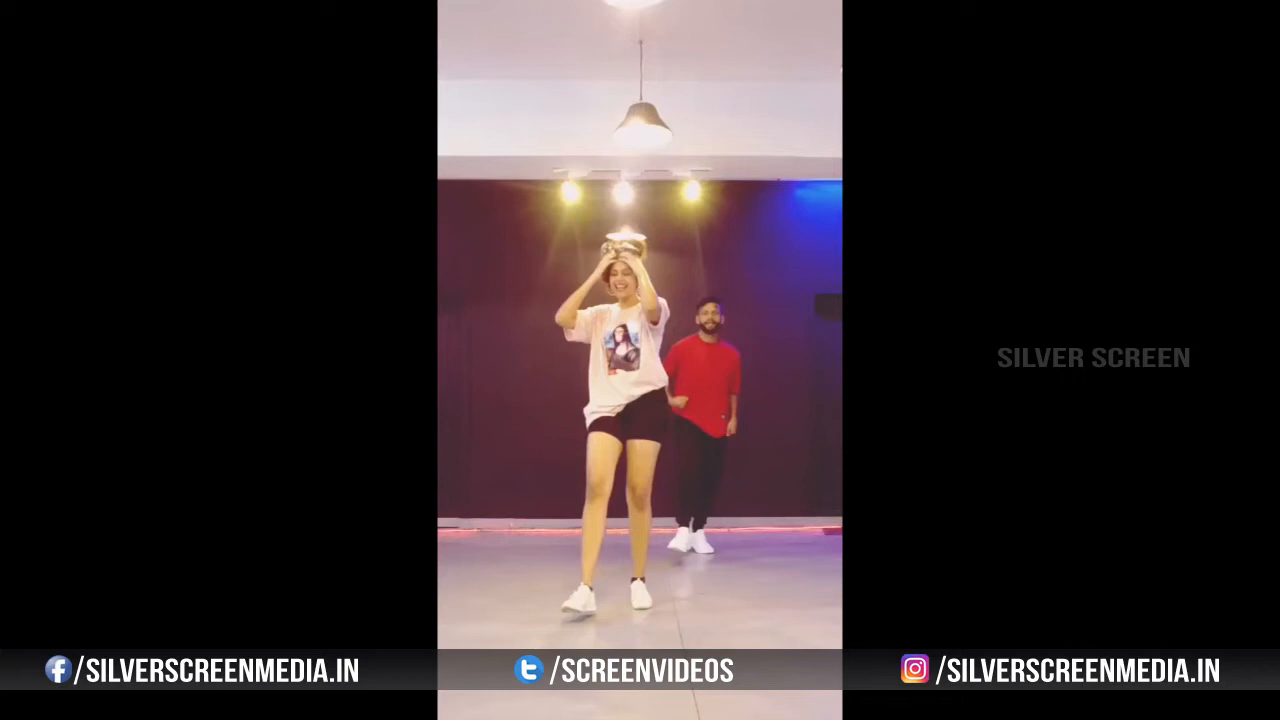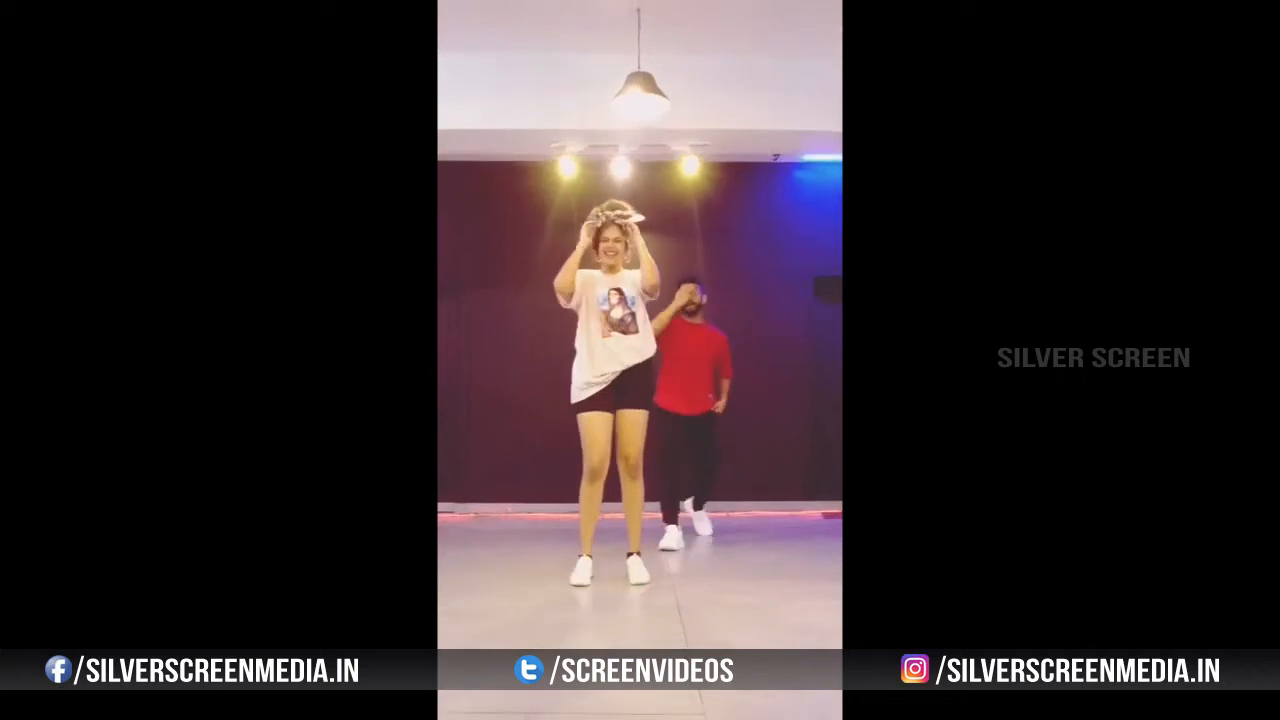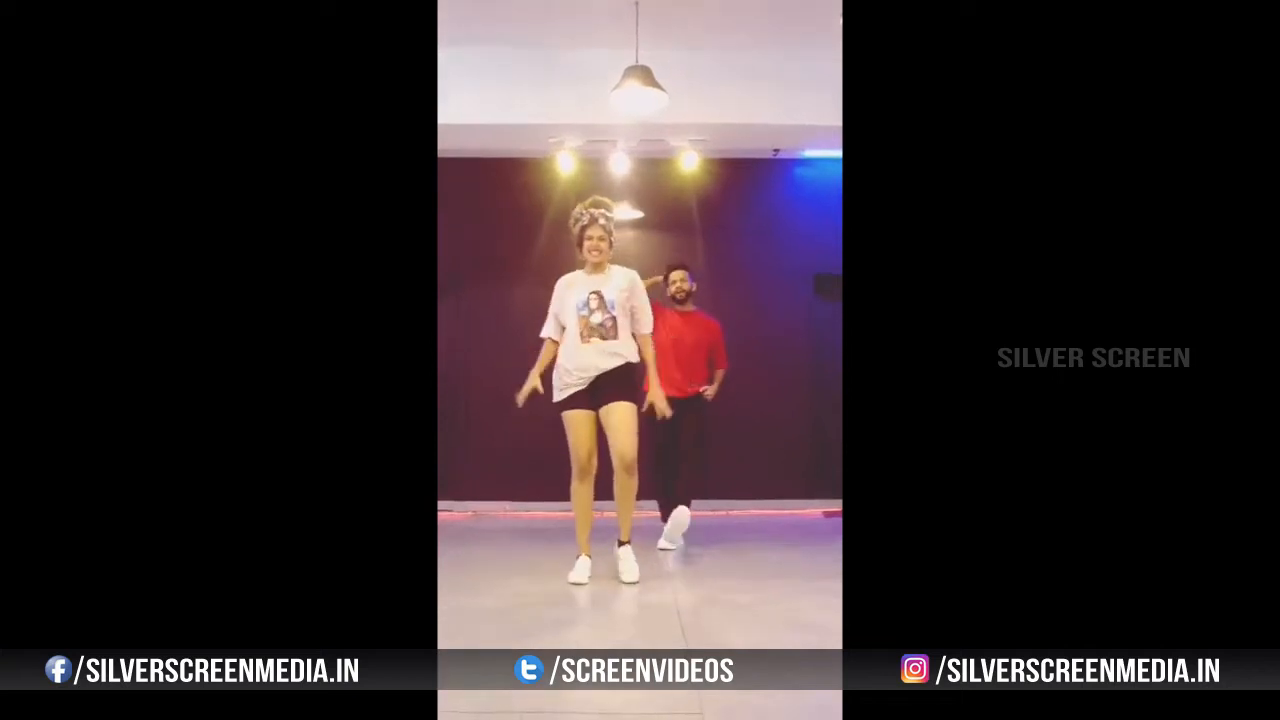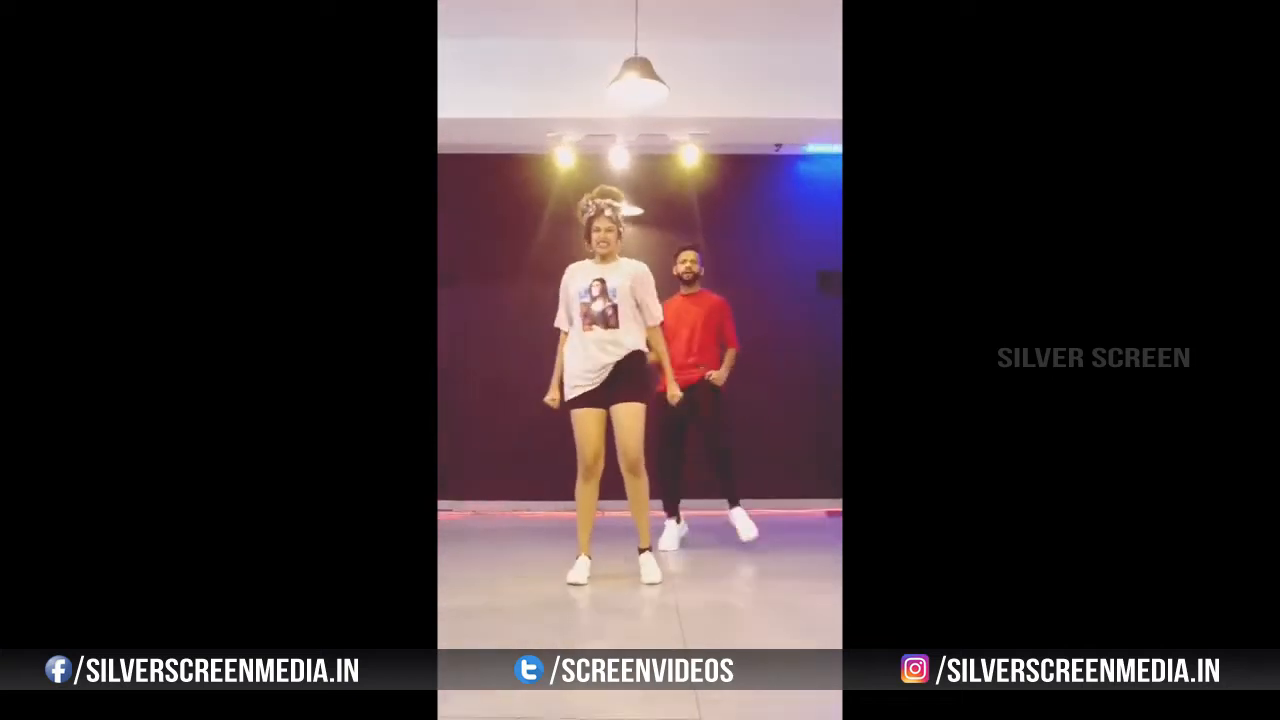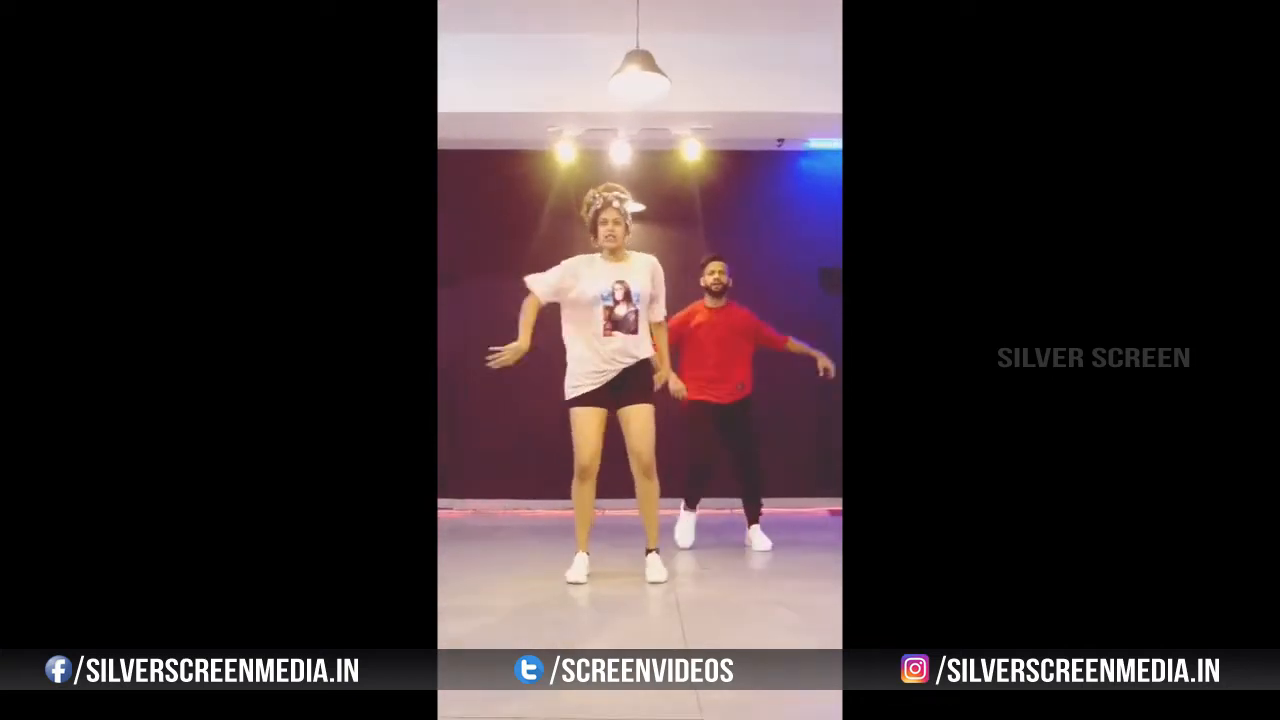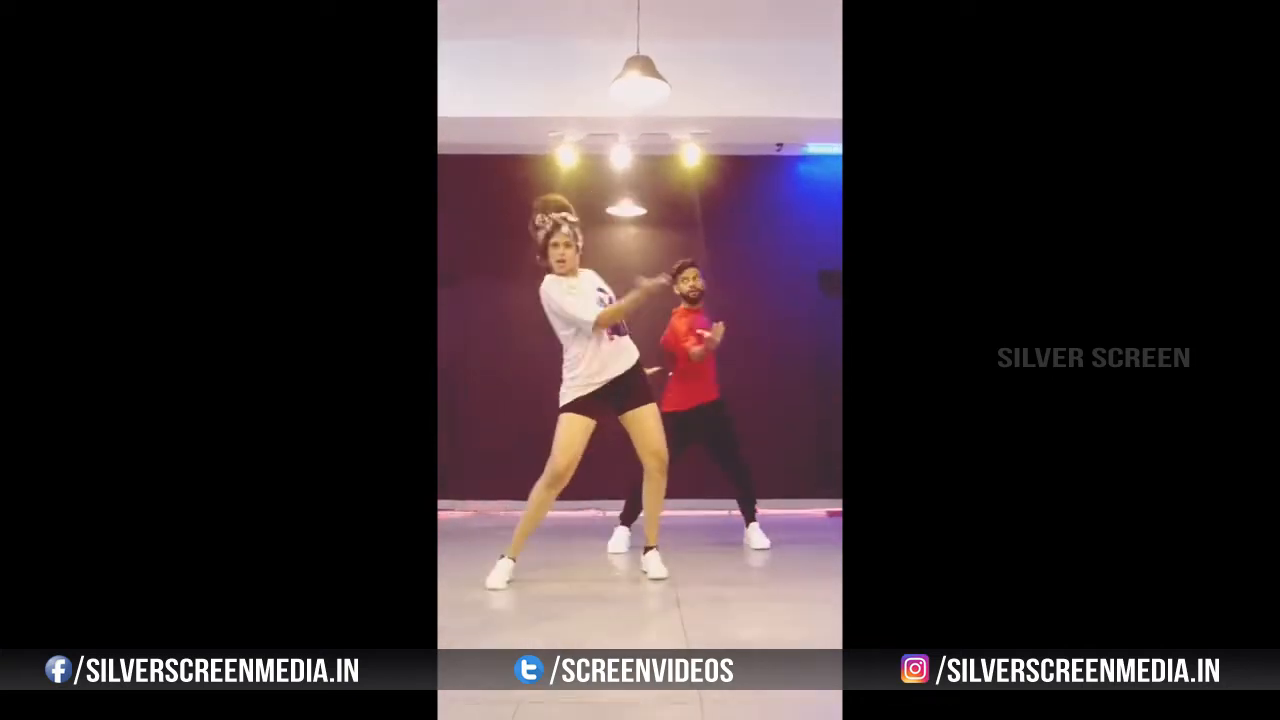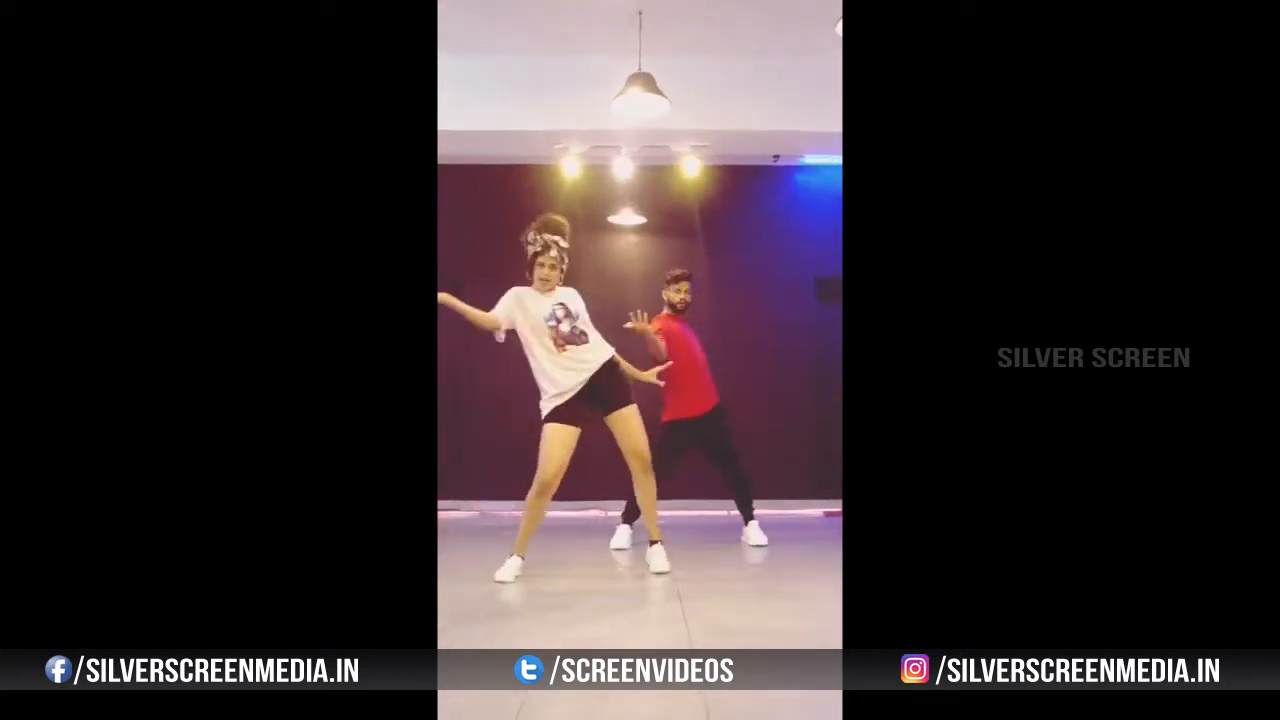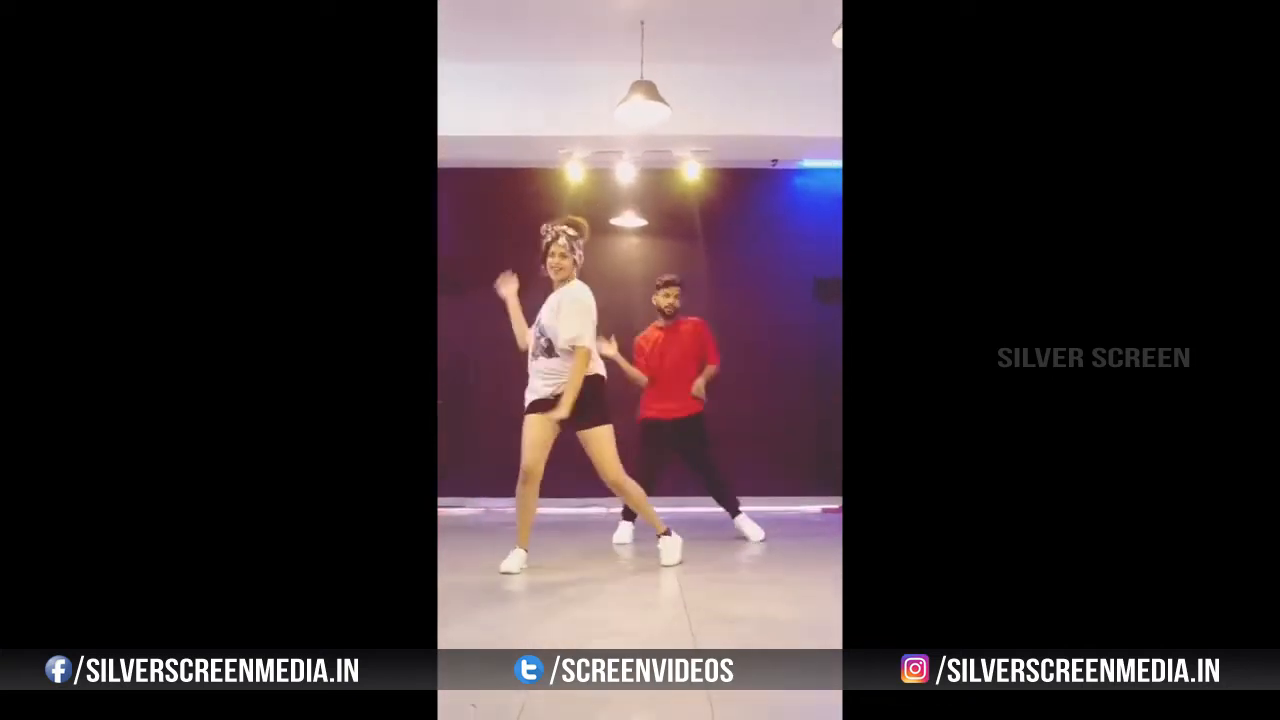
dt=0.4s
person 1, frame 1
left shoulder: (653, 310)
right shoulder: (599, 316)
left elbow: (652, 307)
right elbow: (562, 318)
left wrist: (640, 267)
right wrist: (594, 275)
left hip: (645, 403)
right hip: (606, 407)
left knee: (639, 493)
right knee: (597, 487)
left ankle: (638, 580)
right ankle: (586, 587)
person 1, frame 2
left shoulder: (635, 280)
right shoulder: (584, 281)
left elbow: (653, 284)
right elbow: (560, 287)
left wrist: (638, 238)
right wrist: (581, 244)
left hip: (633, 374)
right hip: (592, 378)
left knee: (631, 463)
right knee: (595, 466)
left ankle: (634, 554)
right ankle: (585, 555)
person 1, frame 3
left shoulder: (628, 279)
right shoulder: (566, 284)
left elbow: (643, 335)
right elbow: (554, 337)
left wrist: (655, 383)
right wrist: (535, 374)
left hip: (617, 374)
right hip: (574, 380)
left knee: (626, 458)
right knee: (582, 467)
left ankle: (624, 544)
right ankle: (583, 555)
person 1, frame 4
left shoulder: (636, 270)
right shoulder: (573, 273)
left elbow: (653, 327)
right elbow: (566, 332)
left wrist: (669, 377)
right wrist: (554, 382)
left hip: (627, 368)
right hip: (584, 376)
left knee: (632, 460)
right knee: (589, 466)
left ankle: (646, 551)
right ankle: (583, 556)
person 1, frame 5
left shoulder: (648, 265)
right shoulder: (578, 267)
left elbow: (657, 320)
right elbow: (534, 291)
left wrist: (664, 363)
right wrist: (523, 341)
left hip: (633, 370)
right hip: (587, 375)
left knee: (644, 461)
right knee: (585, 465)
left ankle: (653, 552)
right ankle: (582, 553)
person 1, frame 6
left shoulder: (589, 277)
right shoulder: (553, 287)
right elbow: (600, 320)
right wrist: (641, 294)
left hip: (626, 374)
right hip: (586, 385)
left knee: (658, 459)
right knee: (557, 471)
left ankle: (651, 550)
right ankle: (509, 557)
person 1, frame 7
left shoulder: (572, 296)
right shoulder: (518, 297)
right elbow: (492, 322)
left wrist: (638, 372)
right wrist: (448, 301)
left hip: (605, 375)
right hip: (563, 393)
left knee: (641, 460)
right knee: (546, 480)
left ankle: (655, 544)
right ankle: (516, 555)
person 1, frame 8
left shoulder: (577, 294)
right shoulder: (554, 300)
left elbow: (581, 351)
right elbow: (527, 343)
left wrist: (567, 402)
right wrist: (511, 299)
left hip: (583, 391)
right hip: (542, 393)
left knee: (613, 477)
right knee: (529, 470)
left ankle: (666, 535)
right ankle: (521, 549)
person 2, frame 1
left shoulder: (732, 354)
right shoulder: (682, 348)
left elbow: (733, 390)
left wrist: (733, 417)
right wrist: (670, 399)
left hip: (717, 426)
right hip: (688, 422)
left knee: (710, 479)
right knee: (688, 472)
left ankle: (698, 531)
right ankle: (683, 529)
person 2, frame 2
left shoulder: (718, 337)
right shoulder: (670, 326)
left elbow: (725, 372)
right elbow: (649, 331)
left wrist: (723, 398)
right wrist: (675, 304)
left hip: (704, 410)
right hip: (670, 408)
left knee: (707, 465)
right knee: (672, 466)
left ankle: (697, 507)
right ankle: (672, 528)
person 2, frame 3
left shoulder: (710, 325)
right shoulder: (656, 315)
left elbow: (720, 363)
left wrist: (714, 386)
right wrist: (653, 281)
left hip: (693, 399)
left knee: (692, 452)
right knee: (664, 460)
left ankle: (683, 510)
right ankle: (669, 524)
person 2, frame 4
left shoulder: (716, 303)
right shoulder: (665, 309)
left elbow: (731, 342)
left wrist: (724, 370)
right wrist: (650, 358)
left hip: (703, 385)
right hip: (671, 388)
left knee: (716, 442)
right knee: (668, 455)
left ankle: (735, 510)
right ankle: (673, 522)
person 2, frame 5
left shoulder: (744, 317)
right shoulder: (688, 317)
left elbow: (780, 341)
left wrist: (817, 354)
right wrist: (671, 377)
left hip: (736, 402)
right hip: (699, 401)
left knee: (748, 465)
right knee: (702, 459)
left ankle: (753, 528)
right ankle: (689, 511)
person 2, frame 6
left shoulder: (700, 314)
right shoulder: (680, 321)
right elbow: (694, 356)
right wrist: (710, 344)
left hip: (710, 404)
right hip: (680, 409)
left knee: (736, 465)
left ankle: (752, 526)
right ankle: (623, 528)
person 2, frame 7
left shoulder: (683, 325)
right shoulder: (659, 325)
right elbow: (661, 354)
right wrist: (647, 334)
left hip: (709, 410)
right hip: (679, 416)
left knee: (732, 468)
right knee: (655, 472)
left ankle: (750, 524)
right ankle: (625, 526)
person 2, frame 8
left shoulder: (695, 327)
right shoulder: (643, 340)
left elbow: (713, 361)
right elbow: (644, 381)
left wrist: (703, 379)
right wrist: (616, 357)
left hip: (689, 416)
right hip: (655, 418)
left knee: (706, 470)
right knee: (644, 474)
left ankle: (738, 516)
right ankle: (627, 522)
